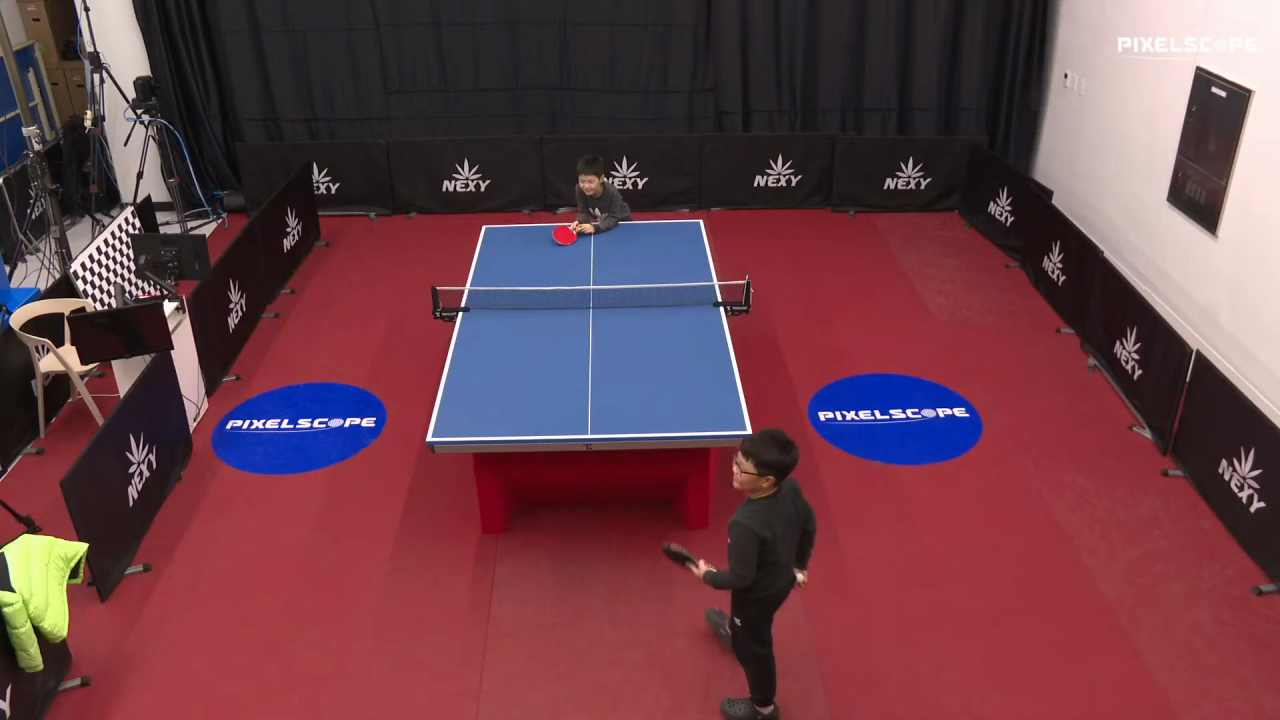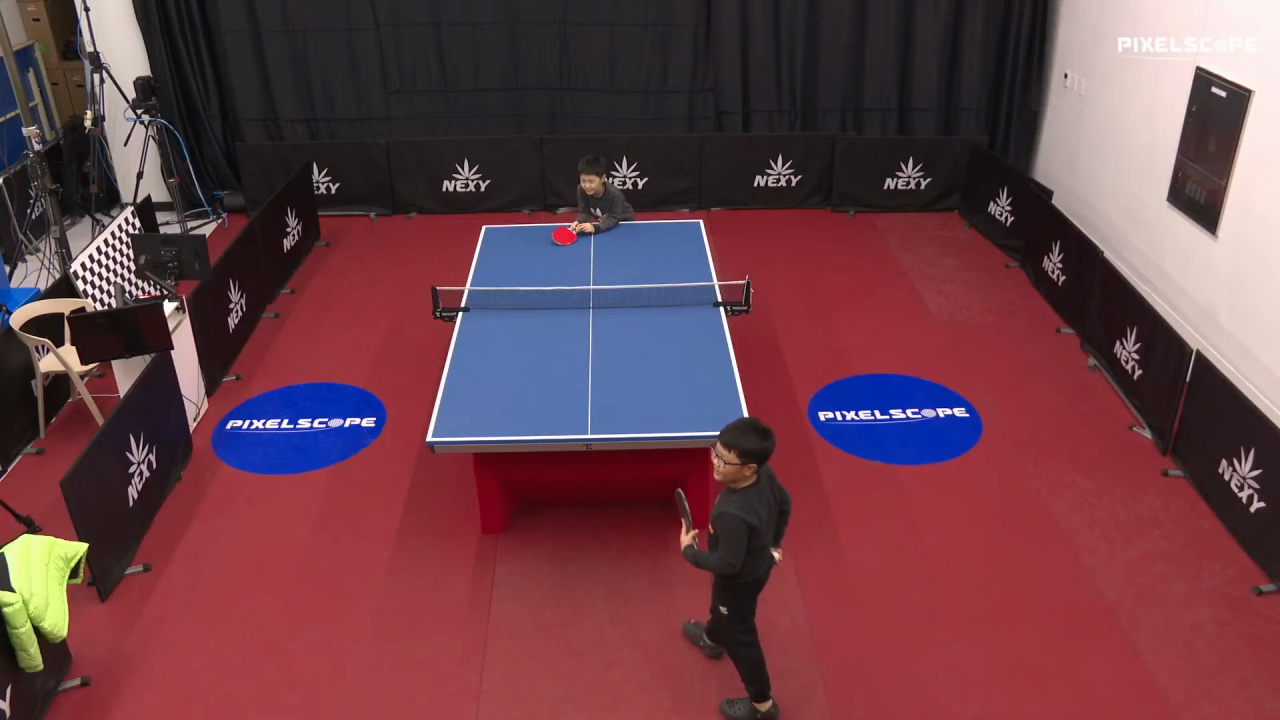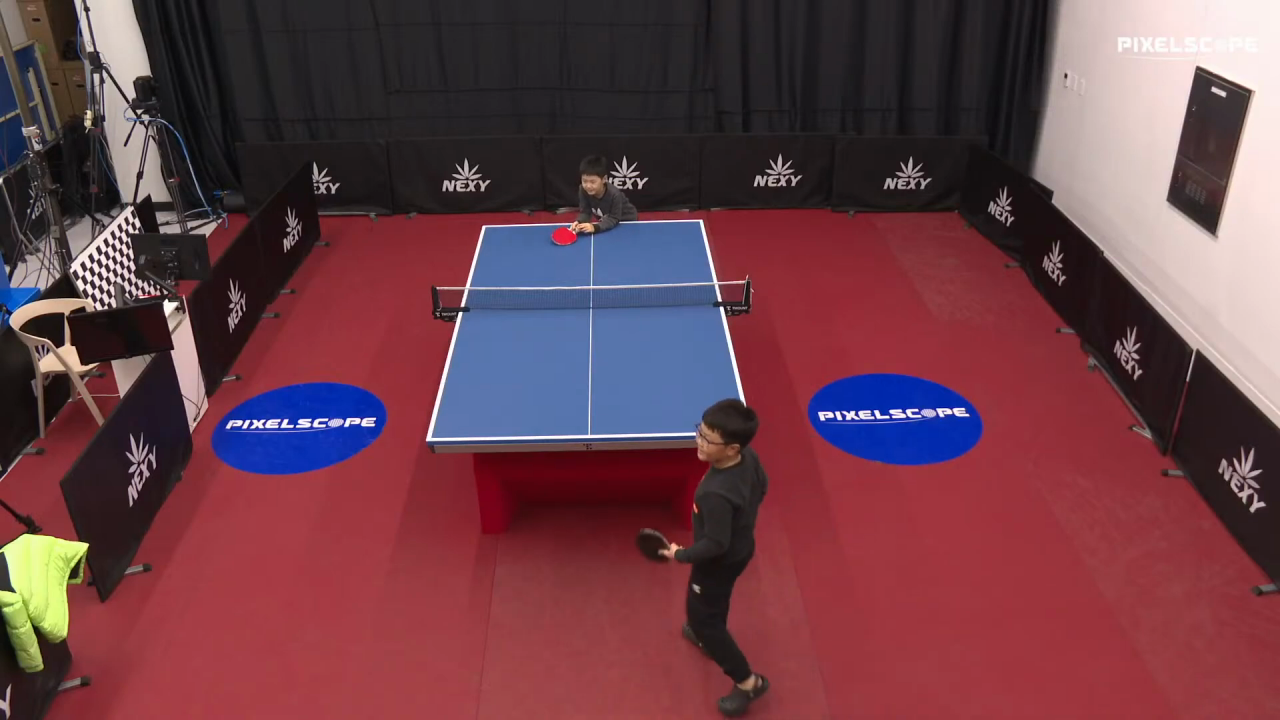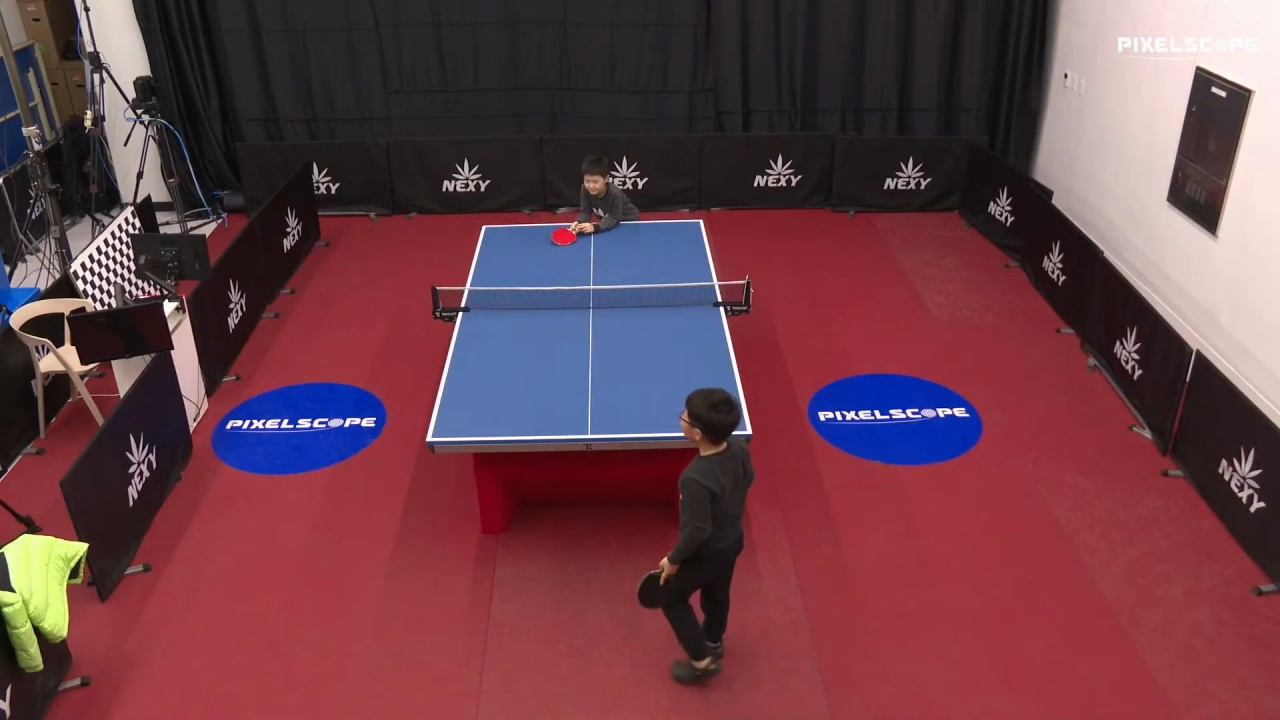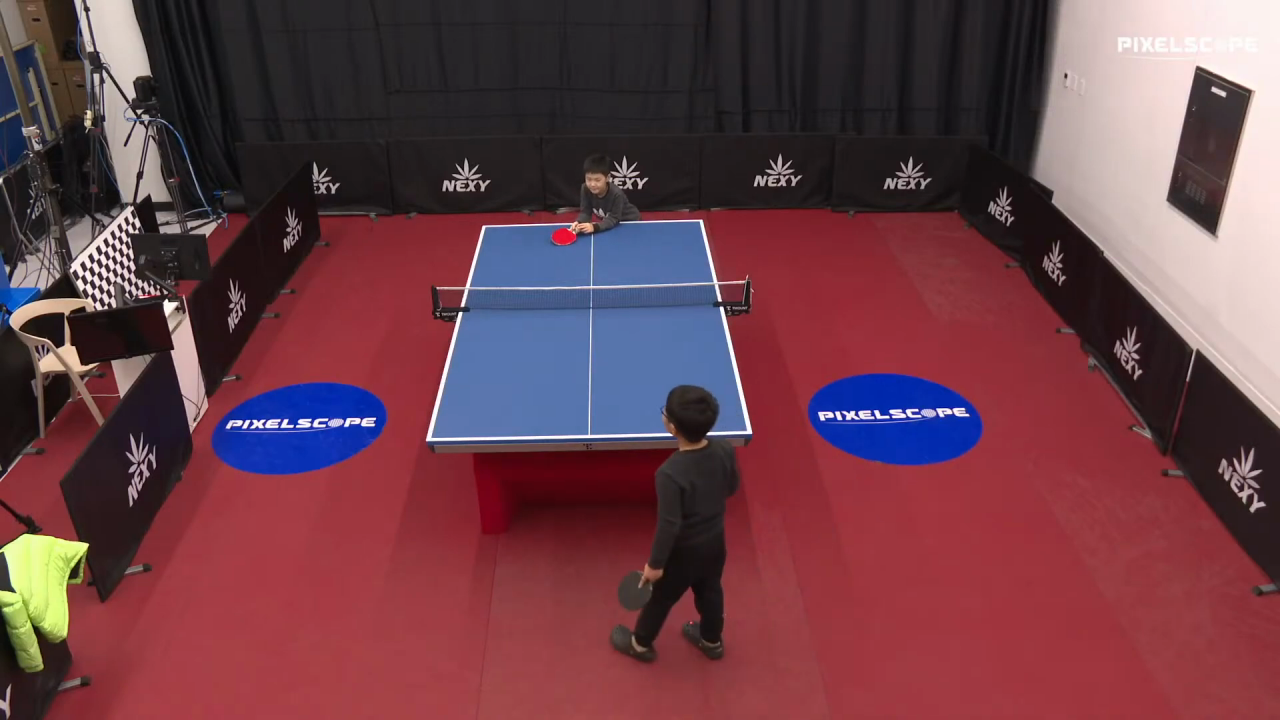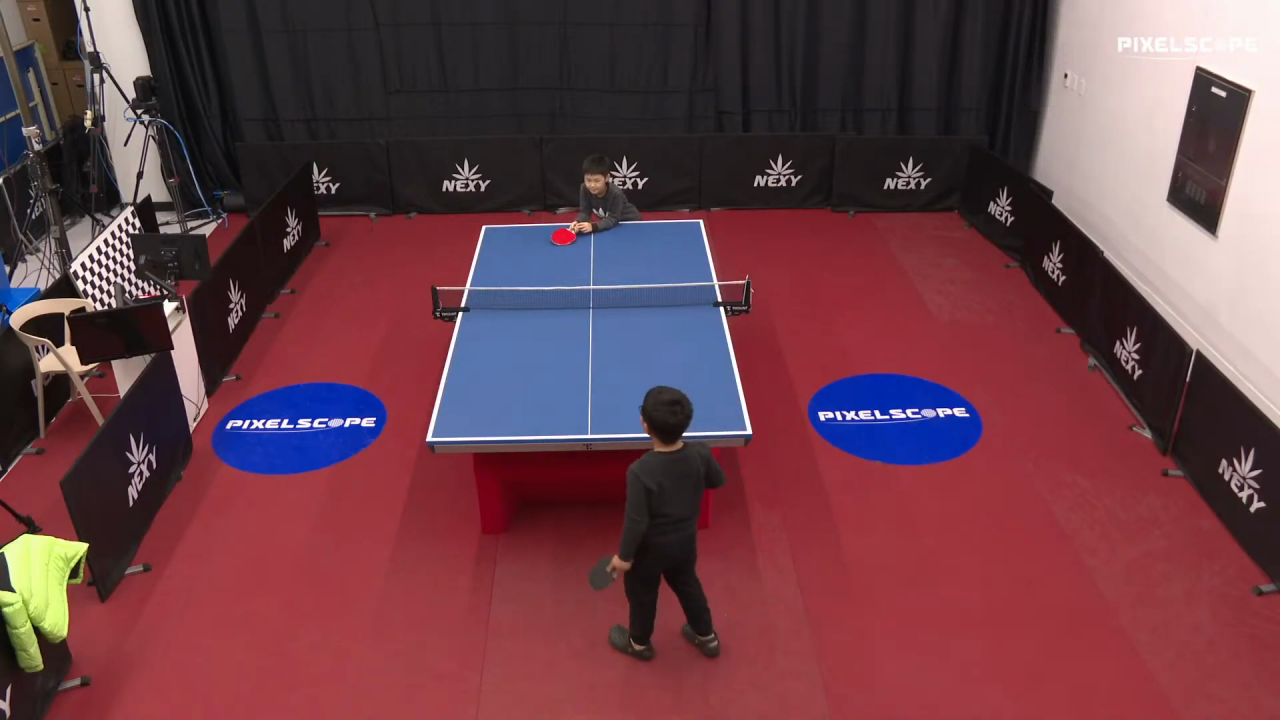
dt=0.2s
person 1, frame 1
left shoulder: (747, 524)
right shoulder: (790, 488)
left elbow: (740, 577)
right elbow: (809, 524)
left wrist: (708, 576)
right wrist: (800, 564)
left hip: (757, 593)
right hip: (781, 580)
left knee: (752, 646)
right ankle: (731, 630)
person 1, frame 2
left shoulder: (732, 514)
right shoulder: (766, 476)
left elbow: (727, 564)
right elbow: (784, 506)
left wrist: (690, 550)
right wrist: (773, 543)
left hip: (739, 580)
right hip: (758, 566)
left knee: (742, 637)
right knee: (723, 610)
right ankle: (711, 639)
person 1, frame 3
left shoulder: (716, 492)
right shoulder: (750, 457)
left elbow: (713, 545)
right elbow: (761, 487)
left wrist: (680, 554)
left hip: (719, 561)
right hip: (742, 549)
left knee: (705, 620)
right knee: (716, 601)
left ankle: (747, 682)
right ankle: (705, 638)
person 1, frame 4
left shoulder: (695, 479)
right shoulder: (740, 449)
left elbow: (697, 531)
right elbow: (747, 480)
left wrist: (674, 560)
left hip: (705, 552)
right hip: (733, 541)
left knee: (672, 597)
right knee: (717, 593)
left ankle: (701, 660)
right ankle: (712, 640)
person 1, frame 5
left shoulder: (671, 473)
right shoulder: (724, 450)
left elbow: (669, 524)
right elbow: (732, 486)
left wrist: (655, 563)
left hip: (684, 549)
right hip: (714, 540)
left knee: (661, 596)
right knee: (710, 590)
left ankle: (641, 644)
right ankle: (711, 640)
person 1, frame 6
left shoulder: (640, 471)
right shoulder: (699, 454)
left elbow: (636, 521)
right elbow: (718, 479)
left wrist: (622, 555)
left hip: (651, 547)
right hip: (686, 539)
left knee: (642, 595)
right knee: (688, 586)
left ankle: (640, 643)
right ankle: (707, 637)
